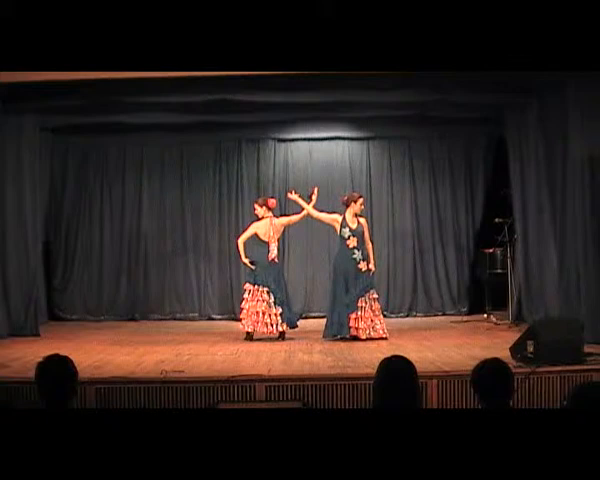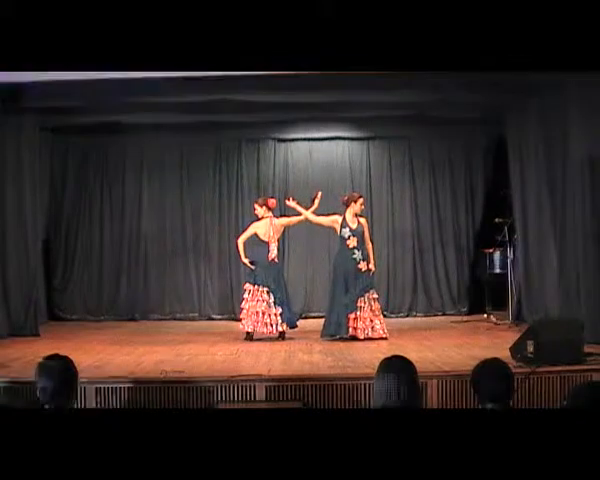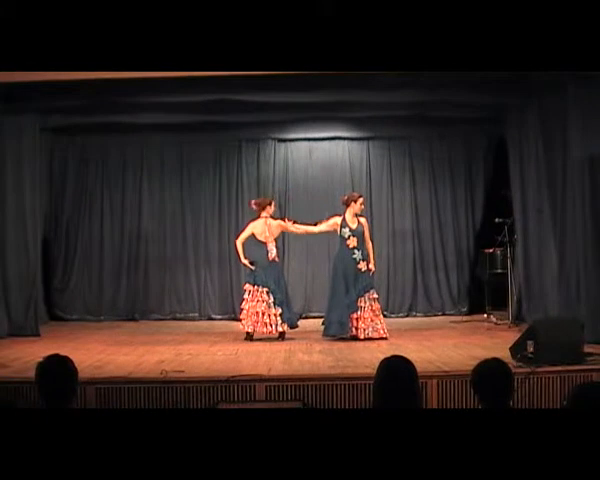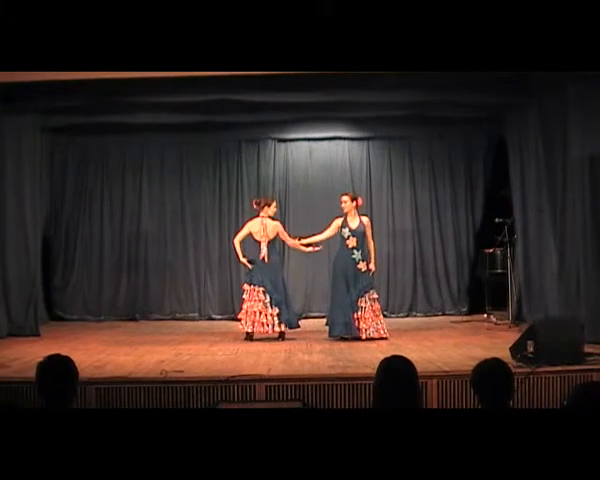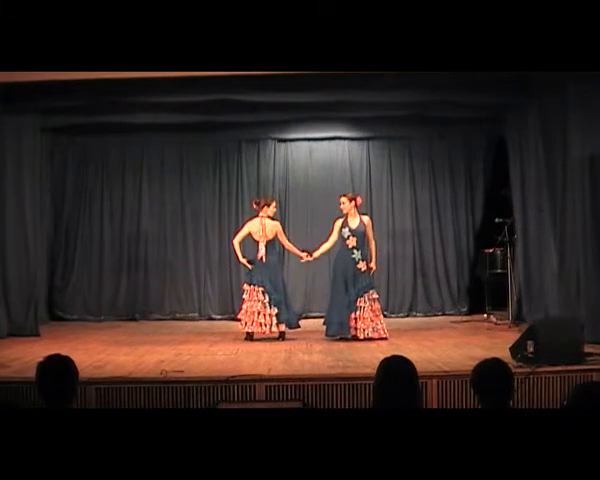
dt=0.4s
person 1, frame 1
left shoulder: (362, 221)
right shoulder: (337, 219)
left elbow: (368, 243)
right elbow: (315, 214)
left wrist: (371, 262)
right wrist: (297, 199)
left hip: (361, 264)
right hip: (344, 263)
left knee: (363, 296)
right knee: (345, 296)
left ankle: (363, 331)
right ankle: (345, 330)
person 1, frame 2
left shoulder: (362, 221)
right shoulder: (338, 220)
left elbow: (368, 243)
right elbow: (315, 219)
left wrist: (372, 261)
right wrist: (295, 207)
left hip: (361, 264)
right hip: (344, 263)
left knee: (363, 296)
right knee: (344, 296)
left ankle: (363, 330)
right ankle: (344, 331)
person 1, frame 3
left shoulder: (363, 221)
right shoulder: (338, 221)
left elbow: (368, 242)
right elbow: (316, 229)
left wrist: (371, 262)
right wrist: (293, 226)
left hip: (361, 264)
right hip: (344, 263)
left knee: (363, 296)
right knee: (344, 296)
left ankle: (364, 331)
right ankle: (345, 330)
person 1, frame 4
left shoulder: (365, 220)
right shoulder: (339, 222)
left elbow: (370, 242)
right elbow: (323, 236)
left wrist: (372, 261)
right wrist: (302, 241)
left hip: (360, 264)
right hip: (343, 264)
left knee: (363, 295)
right knee: (344, 296)
left ankle: (364, 330)
right ankle: (345, 331)
person 1, frame 5
left shoulder: (365, 220)
right shoulder: (340, 222)
left elbow: (371, 241)
right elbow: (330, 241)
left wrist: (373, 260)
right wrist: (315, 254)
left hip: (360, 264)
right hip: (343, 263)
left knee: (363, 295)
right knee: (343, 296)
left ankle: (363, 331)
right ankle: (345, 331)
person 2, frame 1
left shoulder: (257, 225)
right shoulder: (281, 222)
left elbow: (240, 240)
right elbow: (301, 215)
left wrist: (243, 258)
right wrist: (312, 202)
left hip: (258, 267)
right hip: (274, 266)
left knee: (253, 298)
right knee: (277, 297)
left ankle: (250, 332)
right ankle: (281, 331)
person 2, frame 2
left shoulder: (257, 225)
right shoulder: (281, 222)
left elbow: (240, 240)
right elbow: (302, 217)
left wrist: (243, 258)
right wrist: (315, 206)
left hip: (258, 266)
right hip: (274, 266)
left knee: (254, 298)
right knee: (277, 296)
left ankle: (250, 332)
right ankle: (281, 331)
person 2, frame 3
left shoulder: (253, 225)
right shoulder: (277, 224)
left elbow: (239, 241)
left wrist: (243, 259)
left hip: (258, 266)
right hip: (273, 266)
left knee: (253, 297)
right knee: (277, 296)
left ankle: (250, 332)
right ankle: (281, 331)
person 2, frame 4
left shoulder: (251, 224)
right shoulder: (276, 225)
left elbow: (236, 240)
right elbow: (290, 242)
left wrist: (241, 257)
right wrist: (305, 248)
left hip: (257, 265)
right hip: (273, 264)
left knee: (254, 297)
right knee: (277, 295)
left ankle: (250, 332)
right ankle: (281, 331)
person 2, frame 5
left shoulder: (251, 224)
right shoulder: (275, 225)
left elbow: (235, 241)
right elbow: (286, 244)
left wrist: (241, 258)
right wrist: (301, 254)
left hip: (257, 264)
right hip: (273, 264)
left knee: (253, 296)
right knee: (276, 295)
left ankle: (250, 332)
right ankle: (281, 331)
